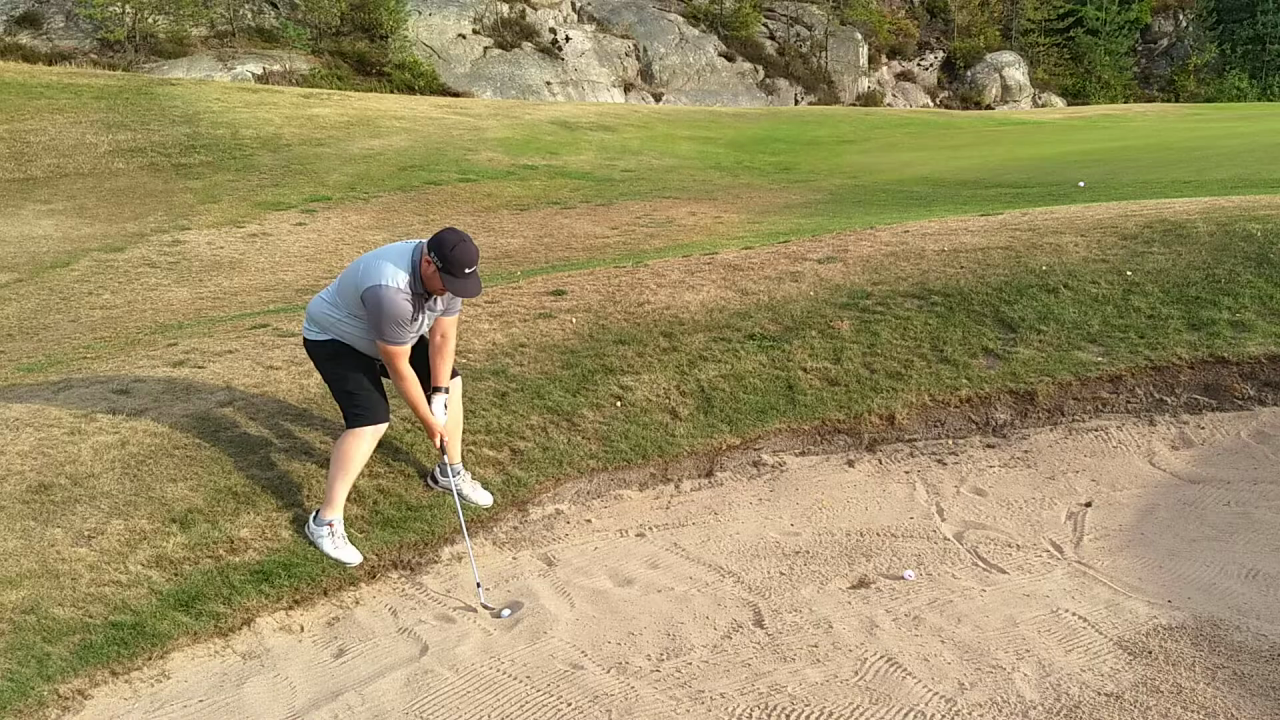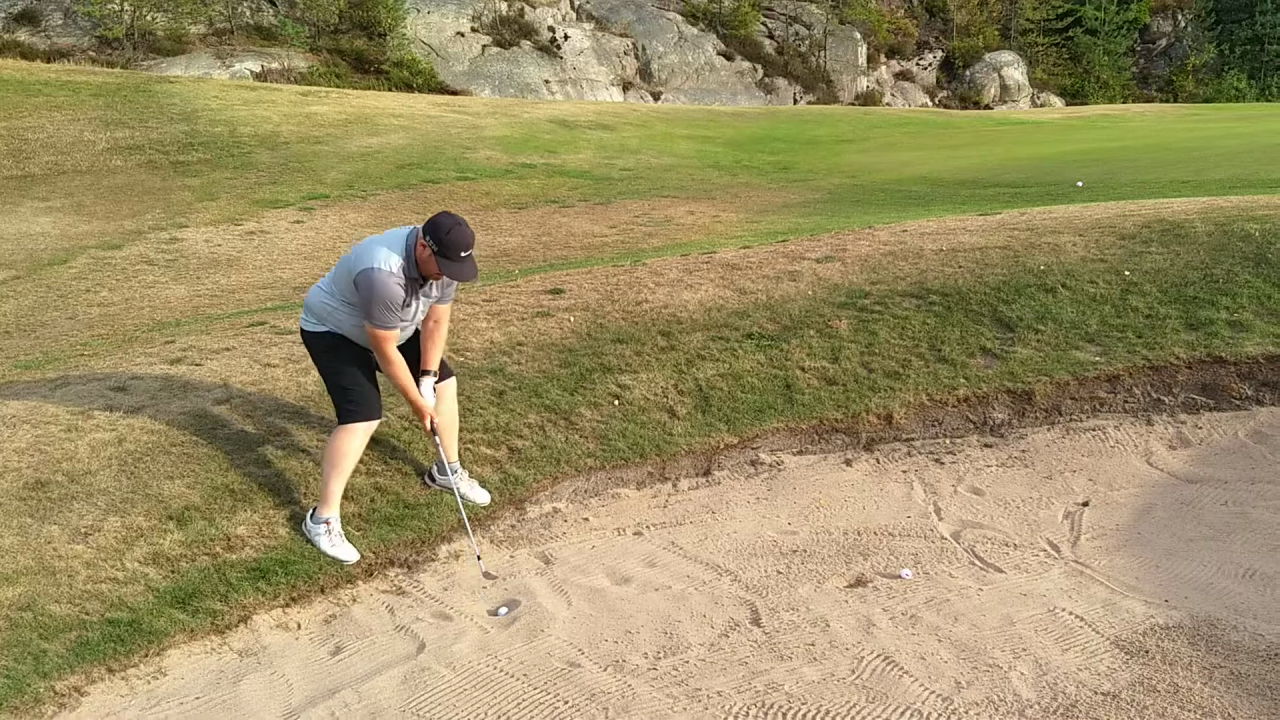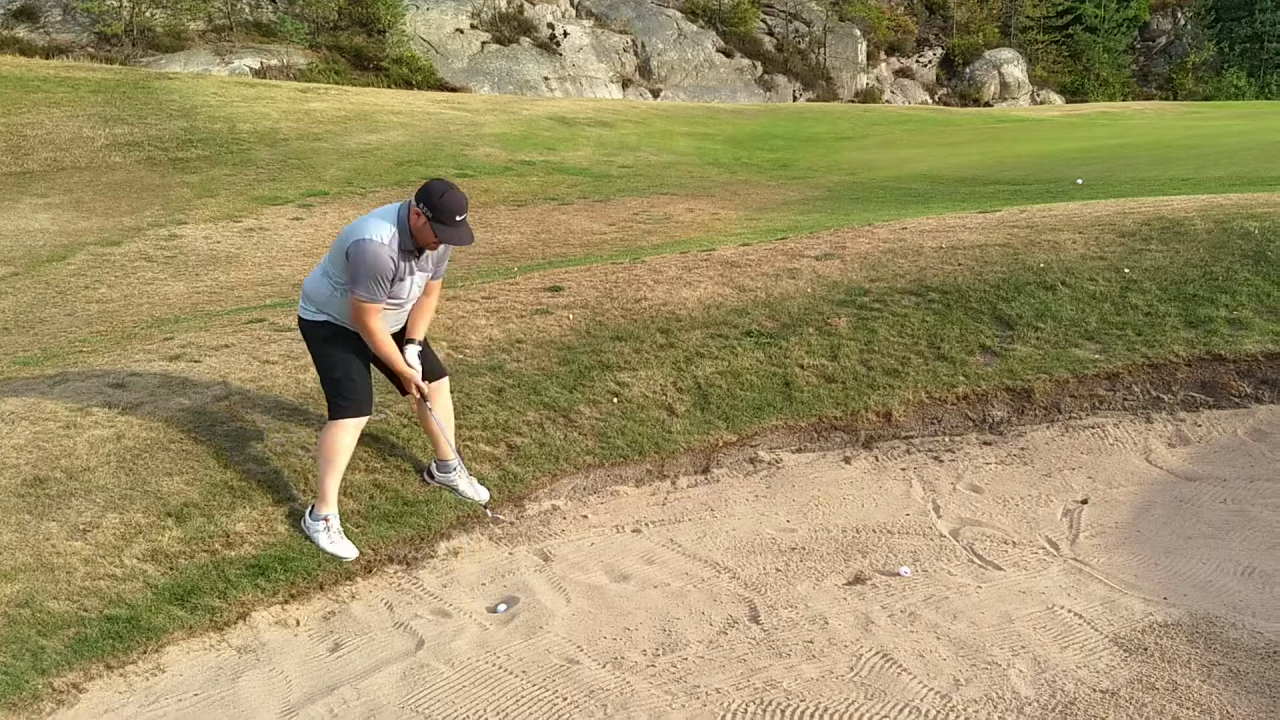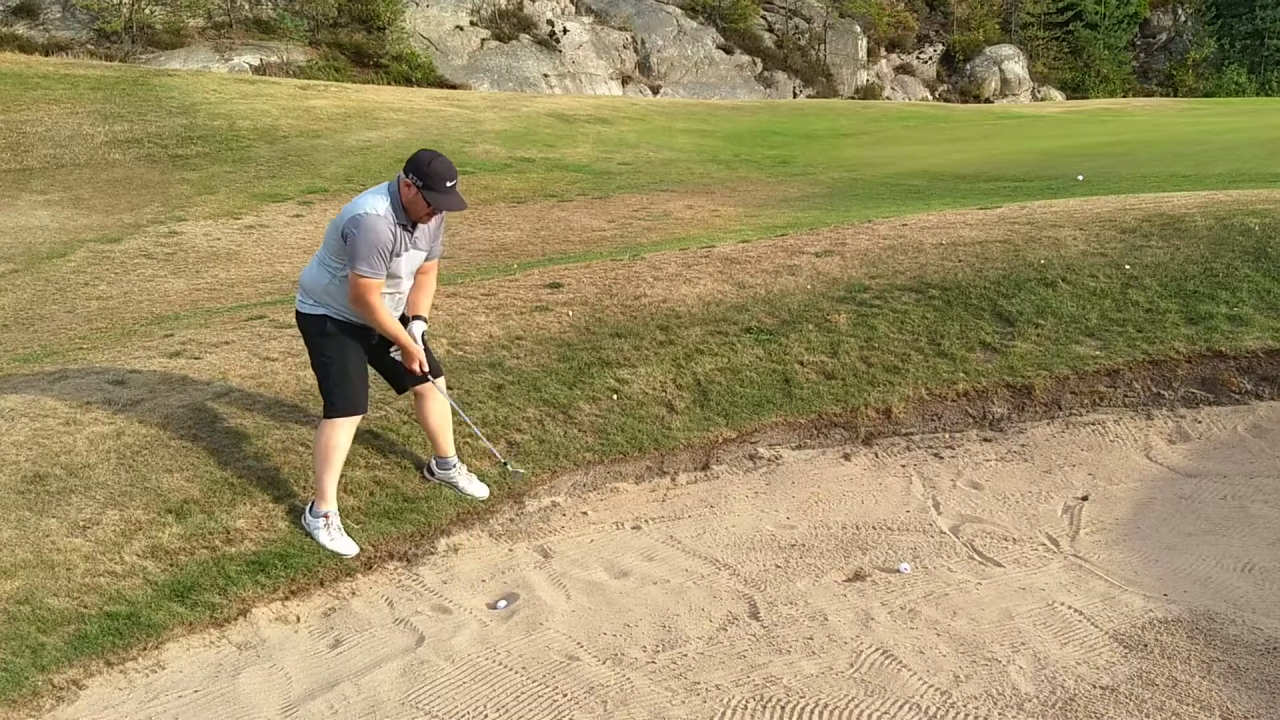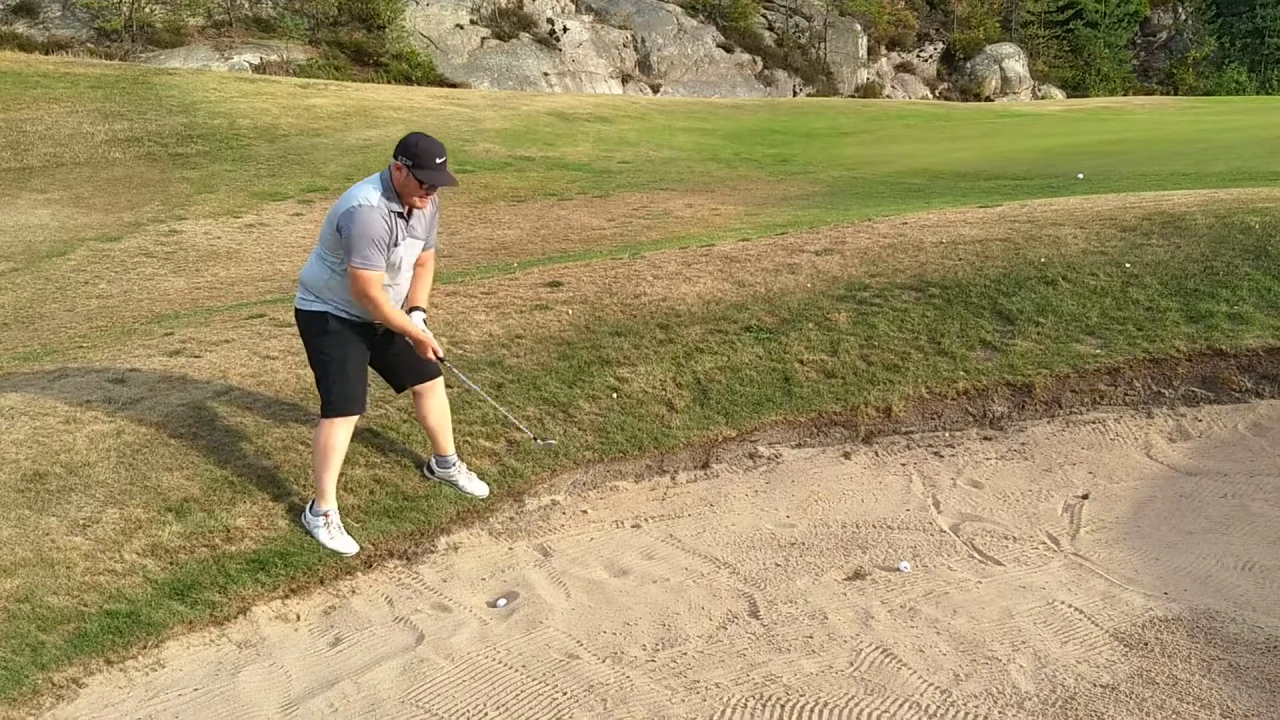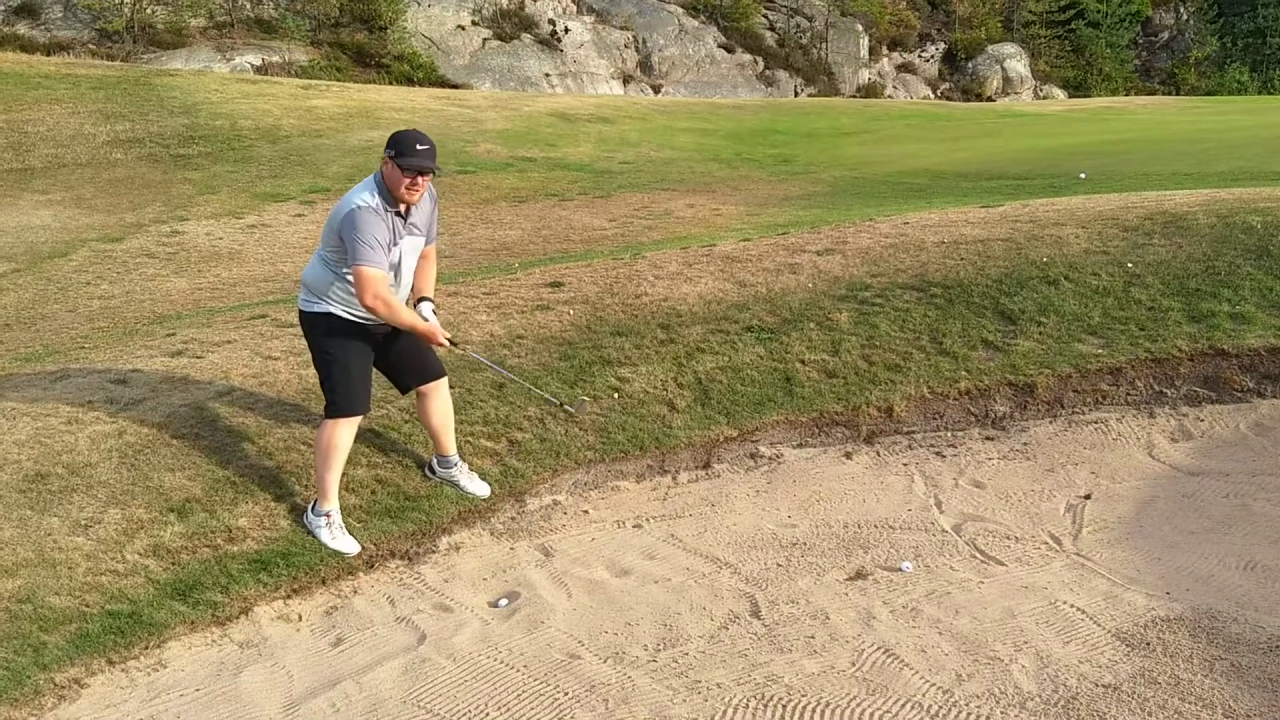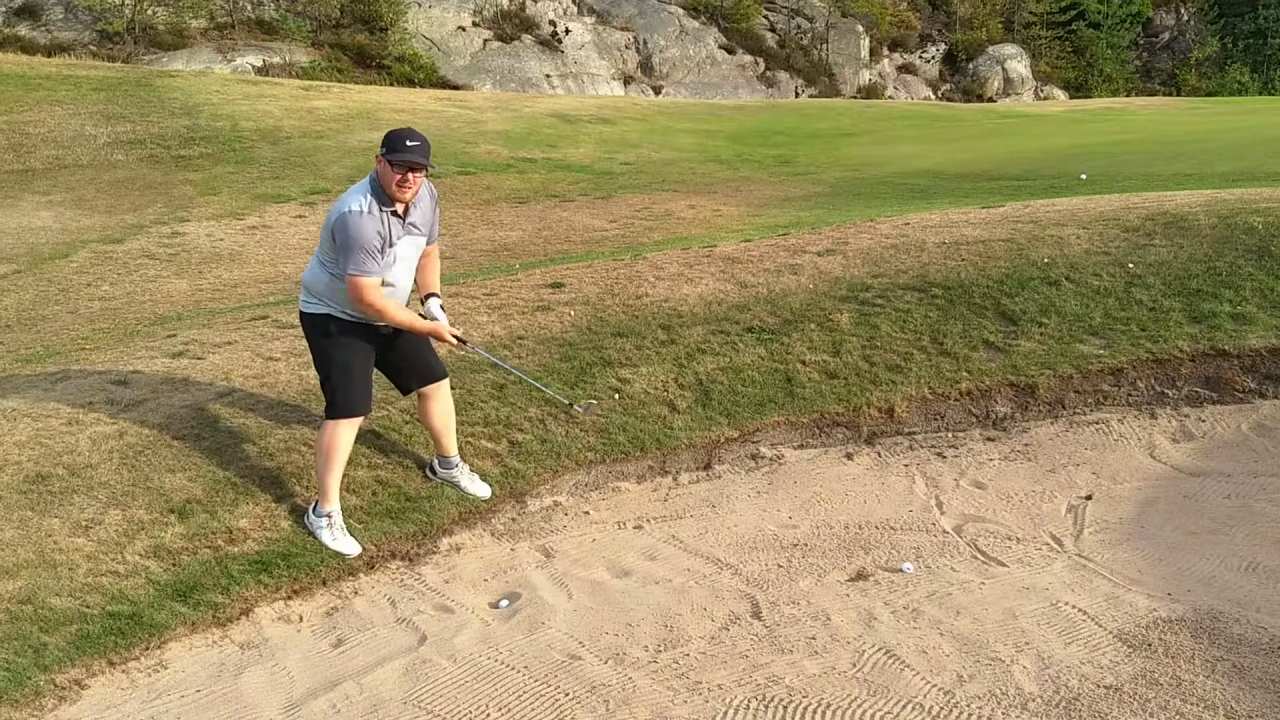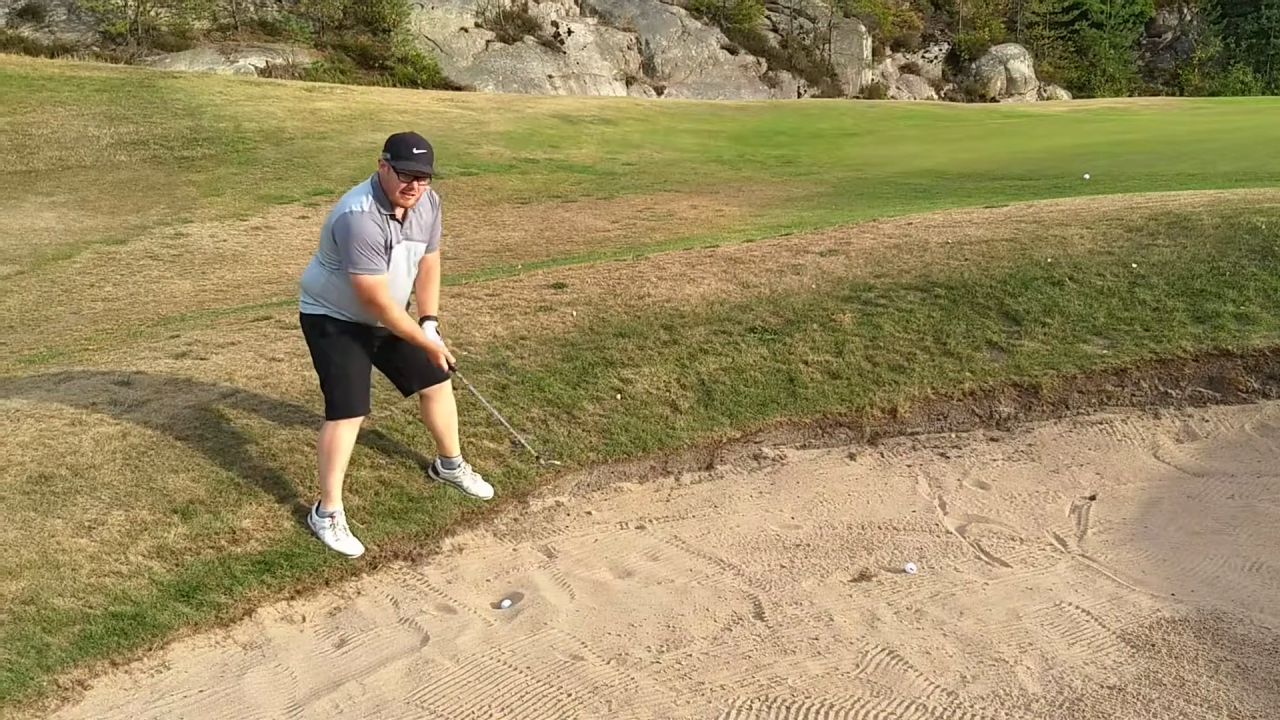
dt=0.2s
person 1, frame 1
left shoulder: (448, 271)
right shoulder: (391, 289)
left elbow: (443, 335)
right elbow: (398, 366)
left wrist: (438, 398)
right wrist: (428, 420)
right hip: (335, 338)
left knee: (449, 381)
right knee: (370, 422)
left ankle: (450, 473)
right ankle: (326, 522)
person 1, frame 2
left shoulder: (443, 259)
right shoulder: (384, 273)
left elbow: (437, 319)
right elbow: (384, 349)
left wrist: (427, 380)
right wrist: (417, 402)
left hip: (390, 328)
right hip: (333, 332)
left knee: (444, 382)
right knee: (361, 419)
left ankle: (447, 470)
right ankle: (323, 519)
person 1, frame 3
left shoulder: (436, 234)
right shoulder: (376, 245)
left elbow: (429, 291)
right elbow: (364, 321)
left wrist: (412, 349)
right wrist: (401, 369)
left hip: (389, 321)
right hip: (332, 321)
left knee: (435, 381)
right knee: (351, 413)
left ankle: (446, 468)
right ankle: (321, 516)
person 1, frame 4
left shoulder: (430, 213)
right shoulder: (372, 220)
left elbow: (426, 271)
right elbow: (364, 299)
left wrist: (416, 326)
right wrist: (405, 343)
left hip: (386, 316)
right hip: (331, 317)
left knee: (430, 380)
right knee: (346, 410)
left ankle: (445, 464)
right ankle: (321, 512)
person 1, frame 5
left shoulder: (425, 202)
right shoulder: (367, 210)
left elbow: (424, 261)
right elbow: (367, 293)
left wrist: (417, 315)
right wrist: (414, 333)
left hip: (382, 314)
right hip: (331, 314)
left knee: (429, 380)
right knee: (343, 409)
left ankle: (445, 462)
right ankle: (321, 511)
person 1, frame 6
left shoulder: (424, 198)
right shoulder: (364, 214)
left elbow: (425, 253)
right elbow: (372, 296)
left wrist: (426, 304)
right wrist: (423, 329)
left hip: (387, 315)
right hip: (336, 316)
left knee: (433, 381)
right knee: (346, 410)
left ankle: (447, 463)
right ankle: (323, 511)
person 1, frame 7
left shoulder: (426, 197)
right shoulder: (358, 216)
left elbow: (427, 252)
right elbow: (367, 299)
left wrist: (433, 302)
right wrist: (425, 327)
left hip: (389, 314)
right hip: (336, 317)
left knee: (434, 382)
right knee: (348, 411)
left ankle: (447, 464)
right ankle: (324, 512)
person 1, frame 8
left shoulder: (426, 202)
right shoulder: (360, 217)
left elbow: (428, 266)
right elbow: (375, 300)
left wrist: (429, 324)
right wrist: (424, 343)
left hip: (390, 316)
right hip: (336, 319)
left knee: (438, 385)
right knee: (347, 411)
left ankle: (450, 464)
right ankle: (327, 512)
